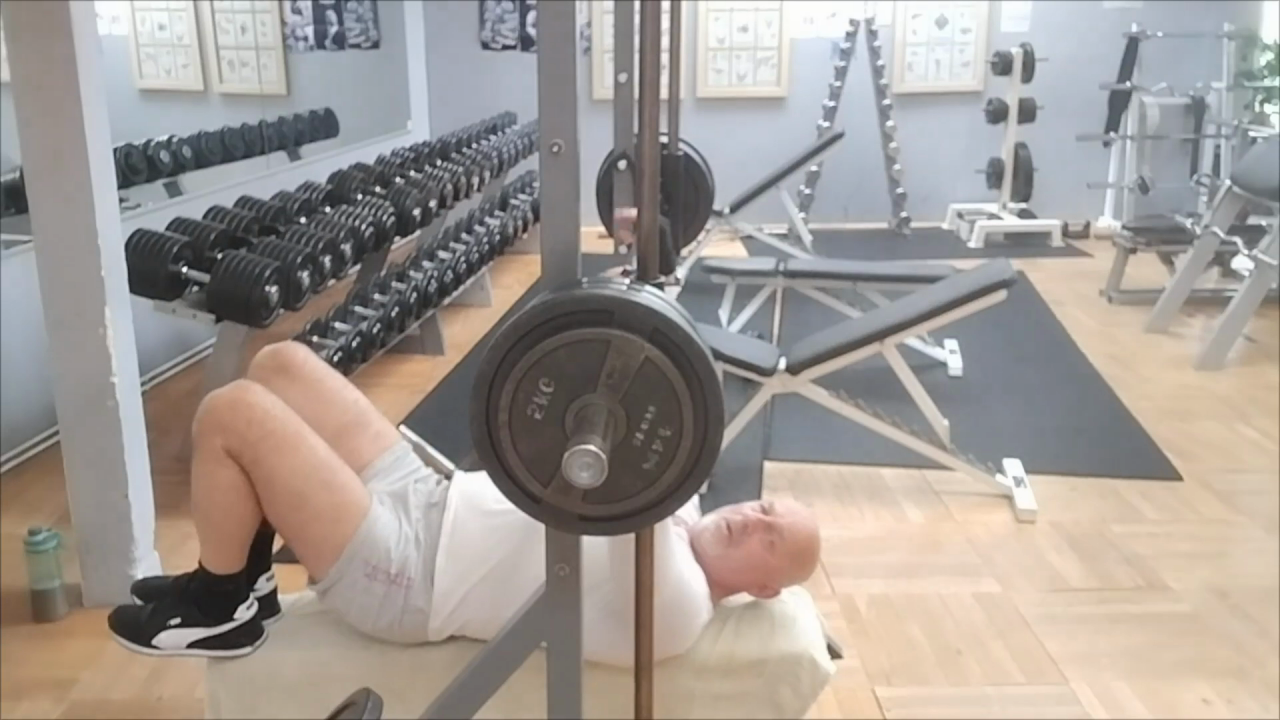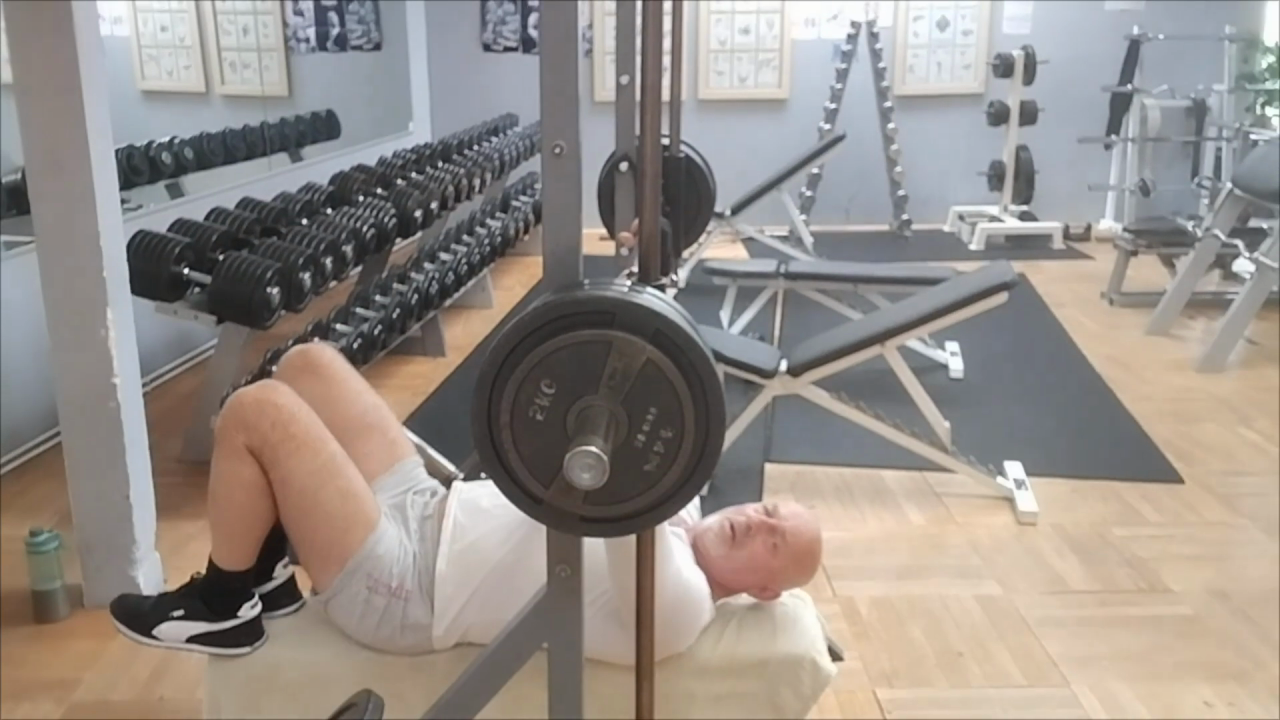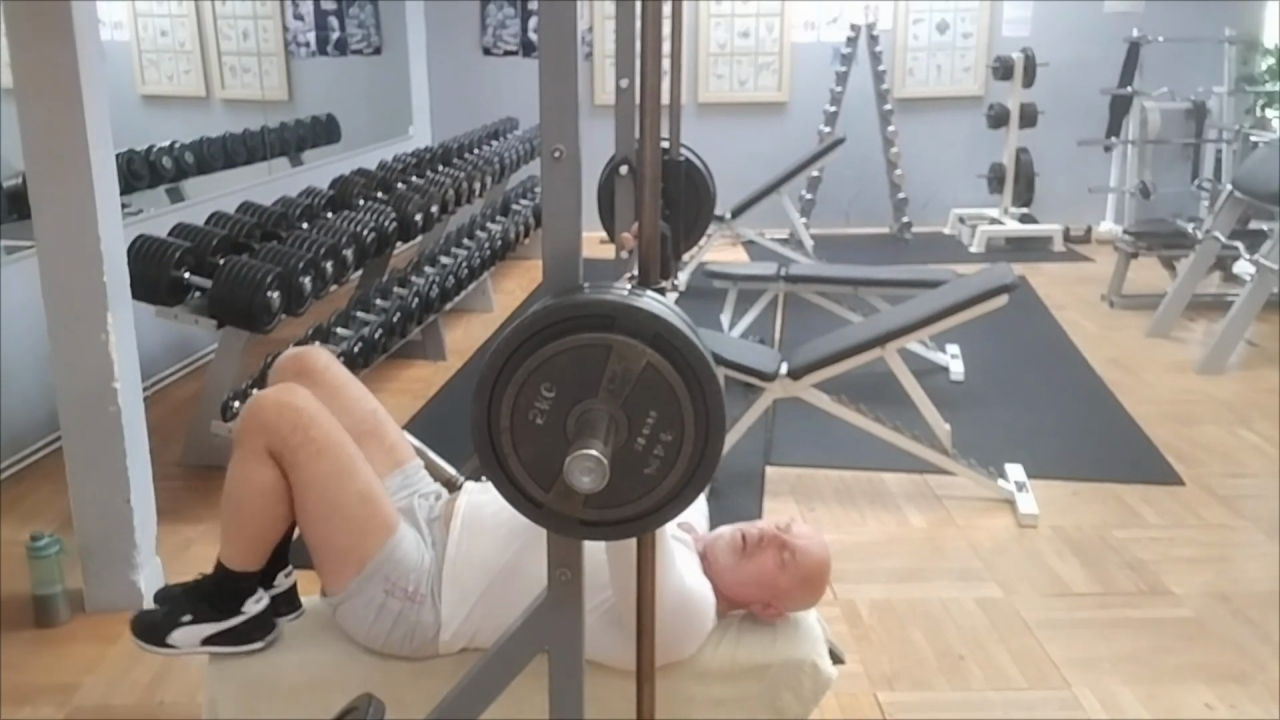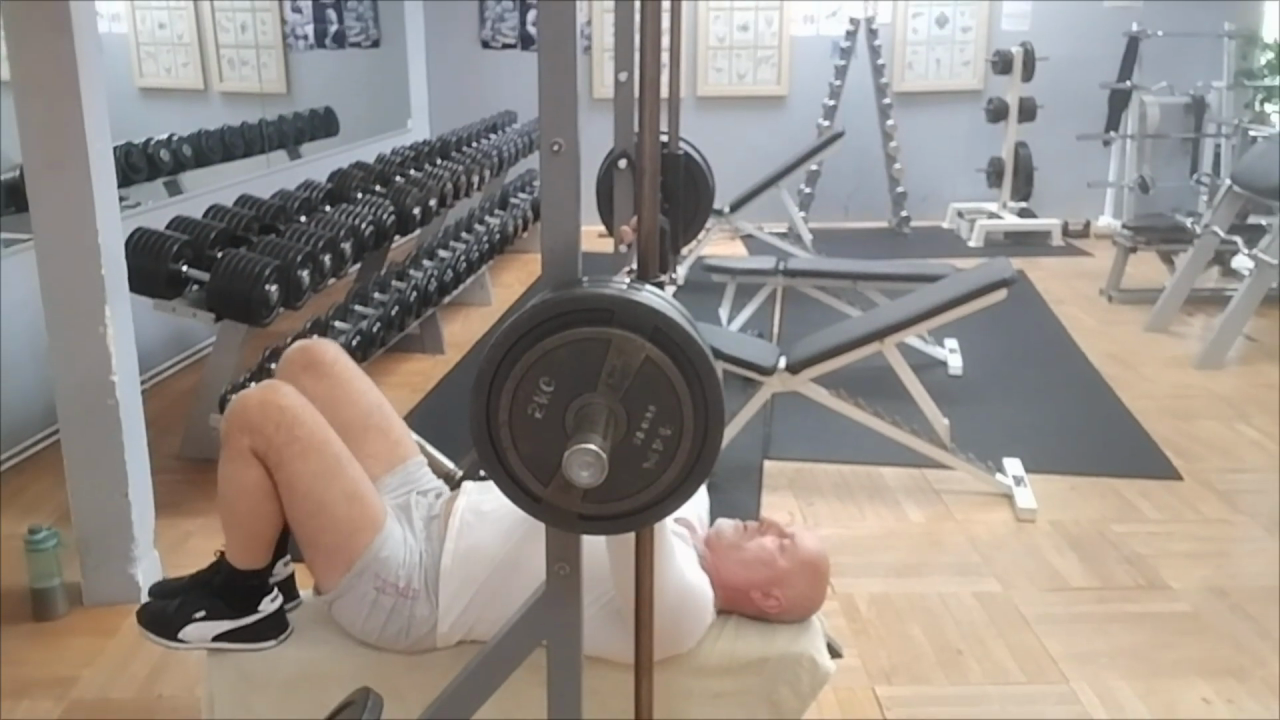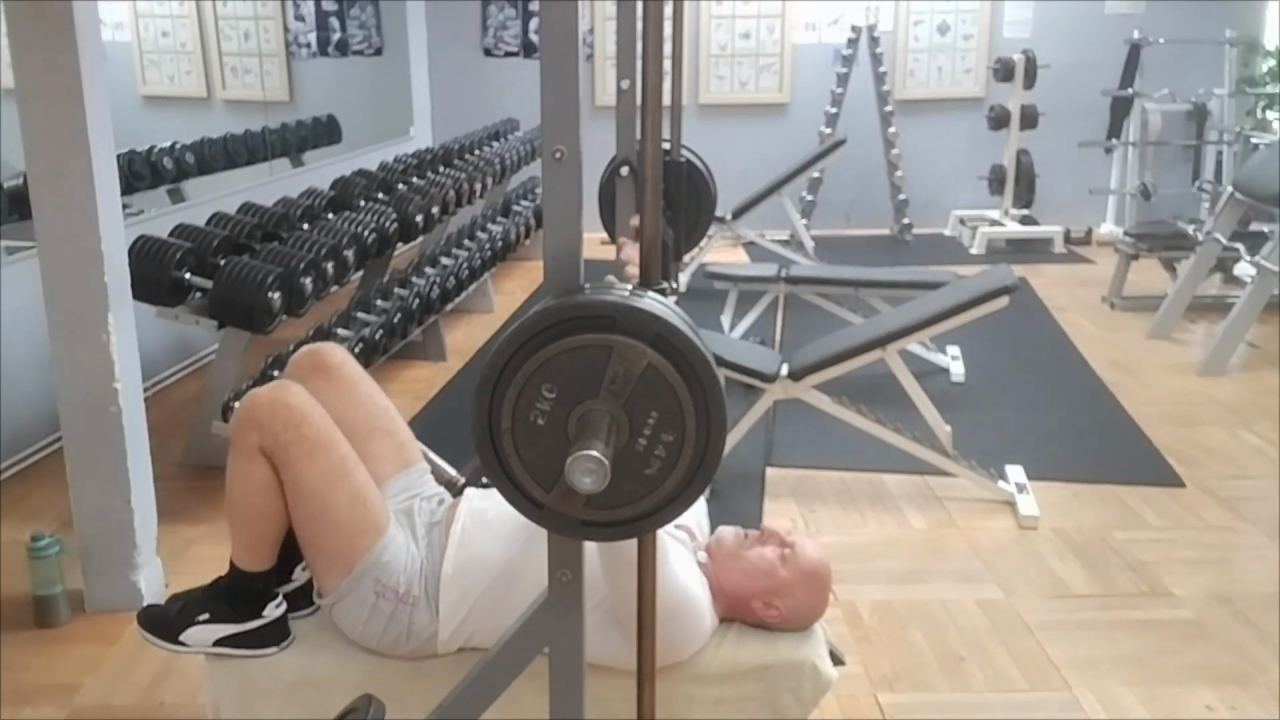
dt=0.5s
person 1, frame 1
left shoulder: (674, 624)
right shoulder: (681, 508)
left hip: (396, 582)
right hip: (423, 512)
left knee: (227, 410)
right knee: (276, 361)
left ankle: (215, 596)
right ankle: (240, 578)
person 1, frame 2
left shoulder: (676, 602)
right shoulder: (683, 517)
left hip: (398, 589)
right hip: (422, 516)
left knee: (254, 410)
right knee: (307, 363)
left ankle: (223, 608)
right ankle: (265, 572)
person 1, frame 3
left shoulder: (682, 610)
right shoulder: (689, 517)
left hip: (404, 595)
right hip: (431, 518)
left knee: (275, 414)
right knee: (304, 365)
left ankle: (230, 604)
right ankle: (264, 577)
person 1, frame 4
left shoulder: (680, 606)
right shoulder: (689, 514)
left hip: (400, 588)
right hip: (429, 514)
left knee: (258, 411)
right knee: (309, 359)
left ankle: (239, 604)
right ankle: (257, 564)
person 1, frame 5
left shoulder: (677, 615)
right shoulder: (688, 521)
left hip: (402, 594)
right hip: (435, 521)
left knee: (269, 410)
right knee: (318, 363)
left ankle: (246, 604)
right ankle: (284, 570)
